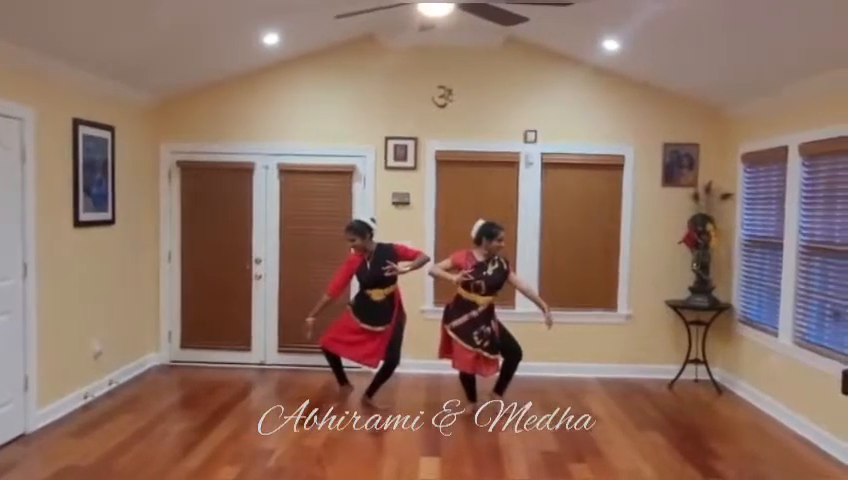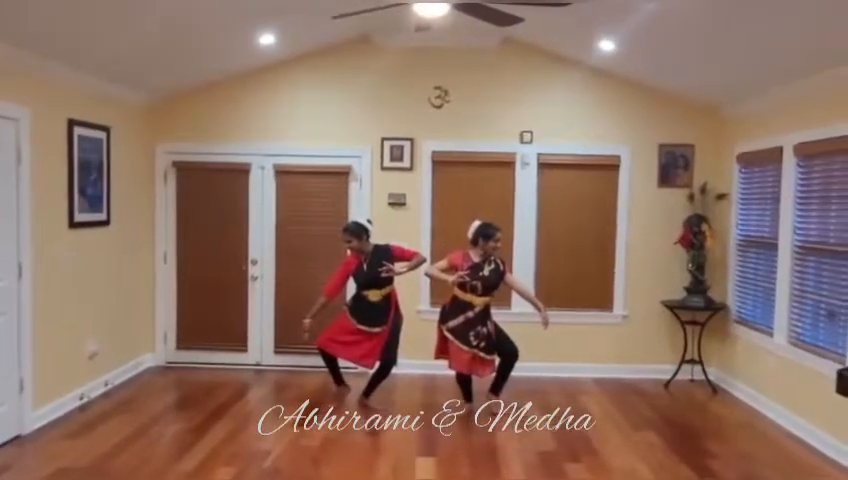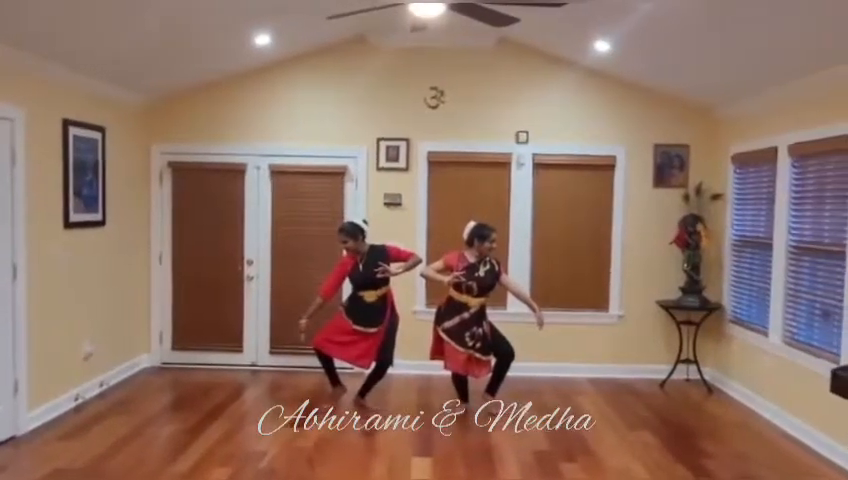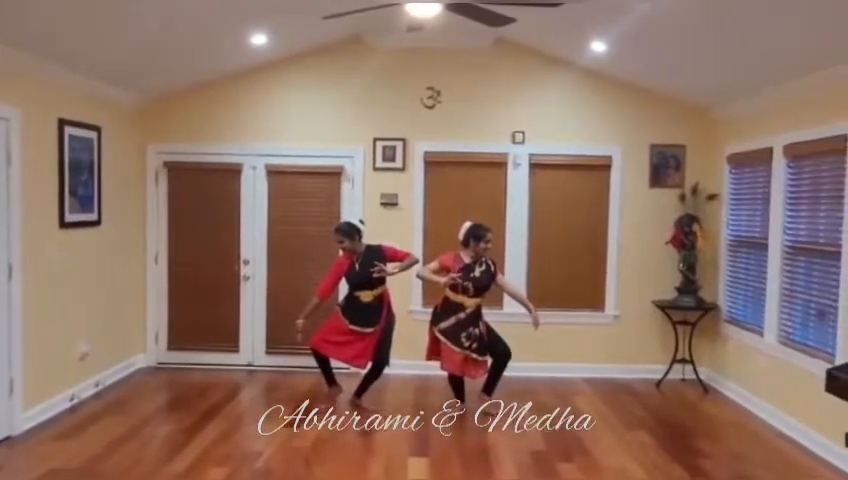
dt=0.2s
person 1, frame 1
left shoulder: (501, 264)
right shoulder: (464, 257)
left elbow: (522, 286)
right elbow: (433, 269)
left wrist: (544, 307)
right wrist: (454, 277)
left hip: (485, 318)
right hip: (462, 316)
left knee: (514, 352)
right knee: (466, 362)
left ankle: (497, 393)
right ankle: (472, 402)
person 1, frame 2
left shoulder: (497, 265)
right shoulder: (460, 258)
left elbow: (518, 287)
right elbow: (429, 270)
left wrist: (540, 307)
right wrist: (450, 278)
left hip: (481, 319)
right hip: (458, 318)
left knee: (510, 352)
right knee: (462, 362)
left ankle: (494, 394)
right ankle: (468, 402)
person 1, frame 3
left shoulder: (492, 265)
right shoulder: (456, 259)
left elbow: (513, 287)
right elbow: (425, 271)
left wrist: (535, 308)
right wrist: (445, 279)
left hip: (477, 319)
right hip: (453, 318)
left knee: (506, 353)
right knee: (458, 363)
left ankle: (489, 394)
right ankle: (464, 402)
person 1, frame 4
left shoulder: (488, 265)
right shoulder: (452, 259)
left elbow: (508, 288)
right elbow: (421, 272)
left wrist: (530, 308)
right wrist: (442, 280)
left hip: (473, 320)
right hip: (450, 319)
left knee: (503, 353)
right knee: (455, 363)
left ankle: (486, 394)
right ankle: (460, 403)
person 2, frame 1
left shoulder: (390, 250)
right shoulder: (353, 260)
left elbow: (424, 257)
right elbow: (333, 289)
left wrist: (405, 269)
right wrist: (312, 316)
left hip: (389, 313)
right hip: (362, 310)
left knee: (392, 360)
right knee: (328, 343)
left ankle: (368, 396)
right ankle: (344, 385)
person 2, frame 2
left shoulder: (387, 251)
right shoulder: (350, 262)
left elbow: (420, 258)
right elbow: (330, 291)
left wrist: (402, 270)
right wrist: (309, 317)
left hip: (386, 314)
right hip: (358, 311)
left knee: (388, 361)
right knee: (325, 344)
left ankle: (365, 397)
right ankle: (341, 386)
person 2, frame 3
left shoulder: (383, 252)
right shoulder: (346, 262)
left elbow: (416, 258)
right elbow: (326, 292)
left wrist: (398, 270)
right wrist: (305, 318)
left hip: (382, 314)
right hip: (354, 312)
left knee: (384, 361)
right knee: (321, 344)
left ankle: (360, 397)
right ankle: (337, 387)
person 2, frame 4
left shoulder: (379, 252)
right shoulder: (342, 262)
left elbow: (413, 259)
right elbow: (323, 291)
left wrist: (394, 270)
right wrist: (302, 318)
left hip: (378, 314)
right hip: (351, 312)
left knee: (380, 361)
right knee: (317, 344)
left ankle: (357, 397)
right ankle: (333, 387)
